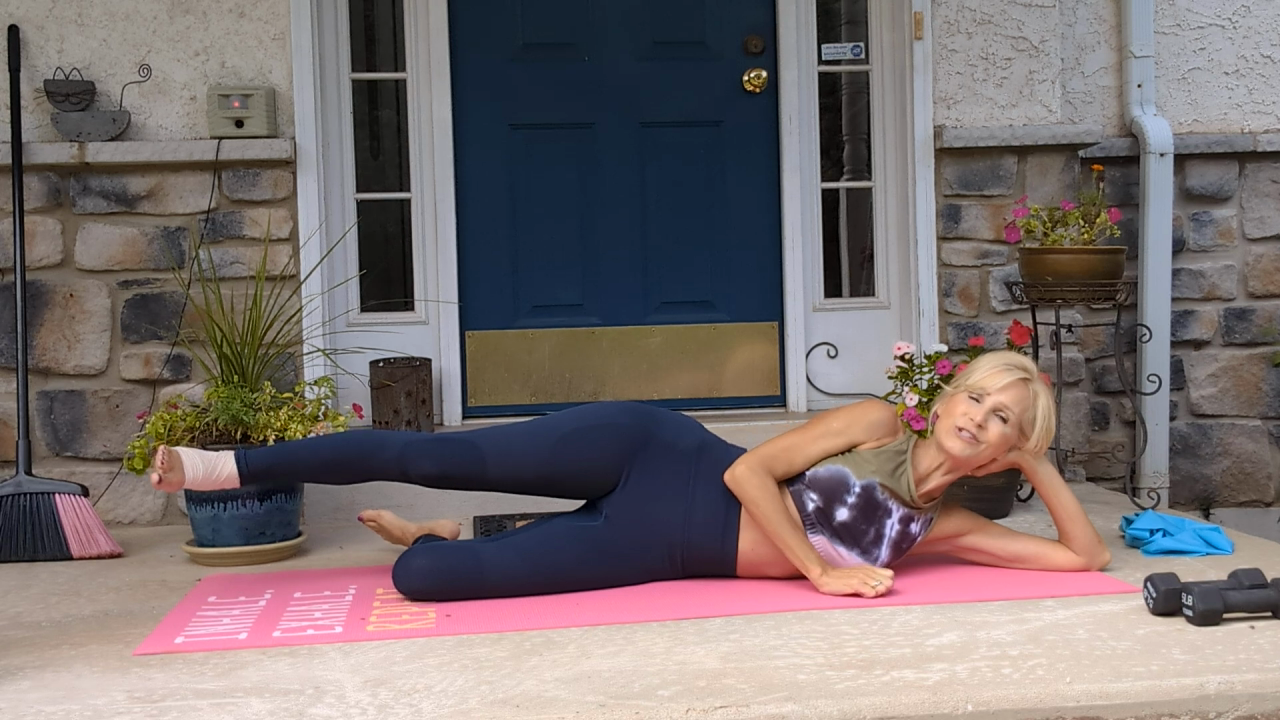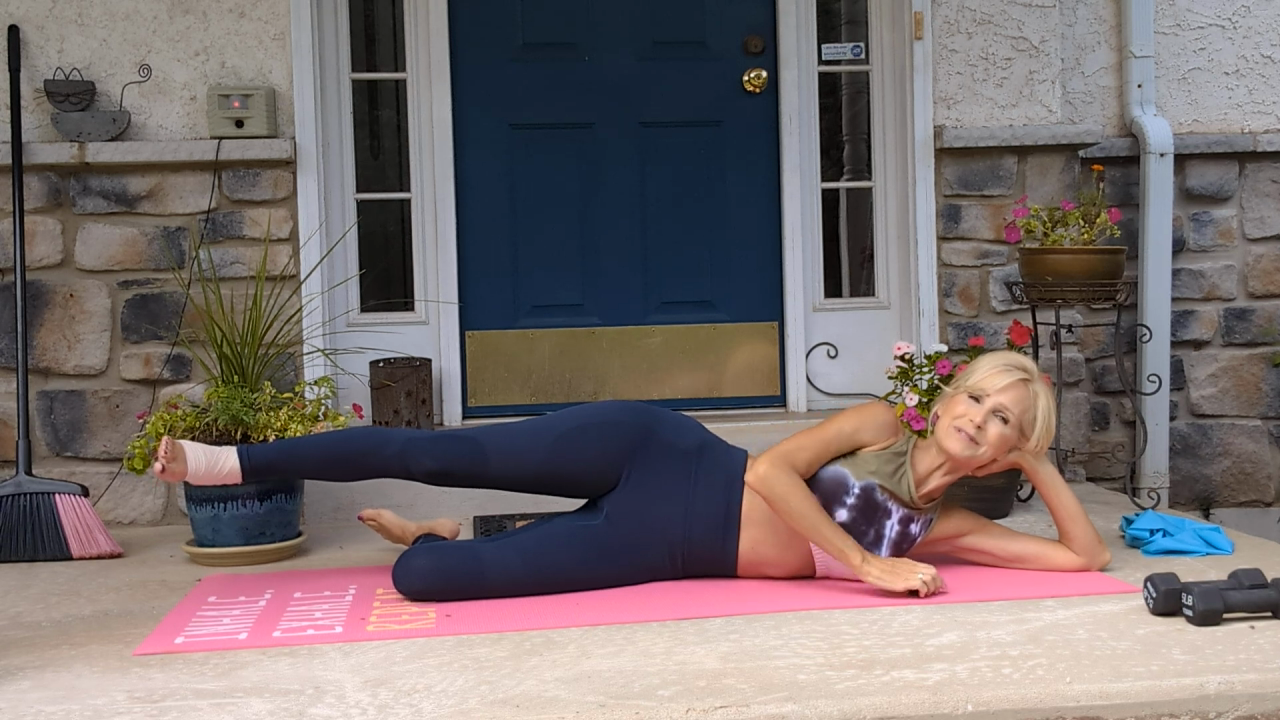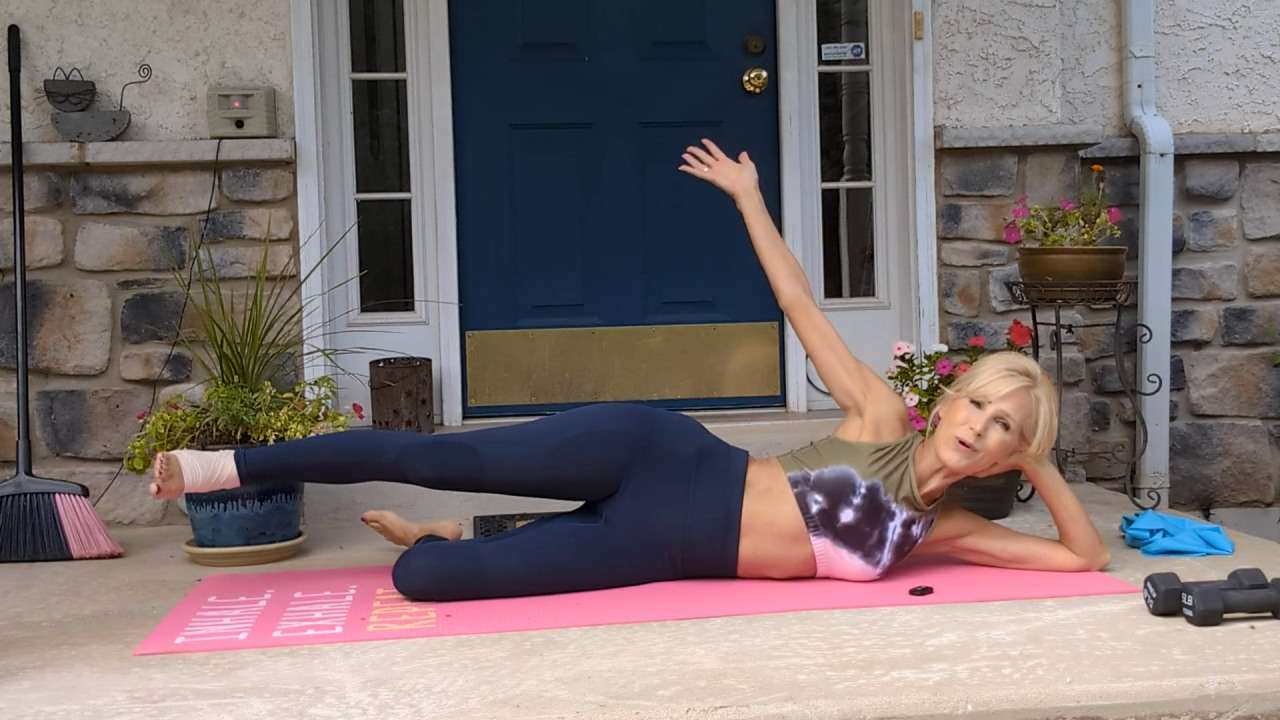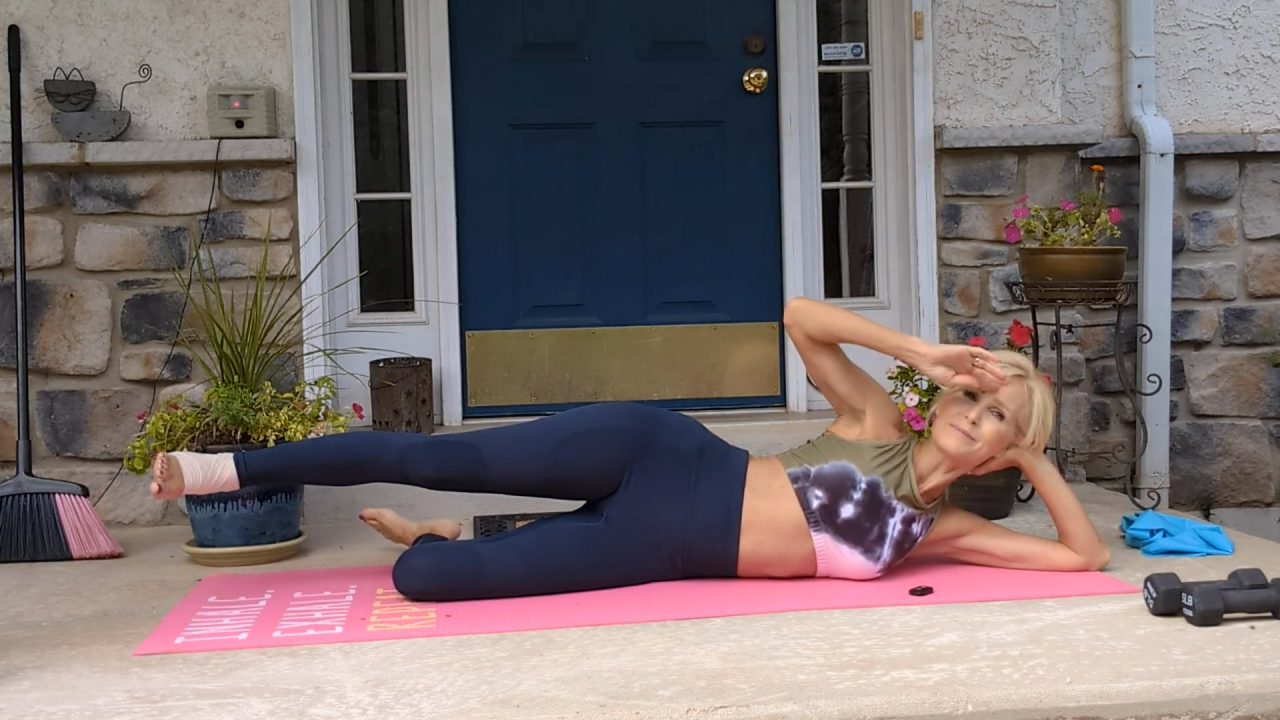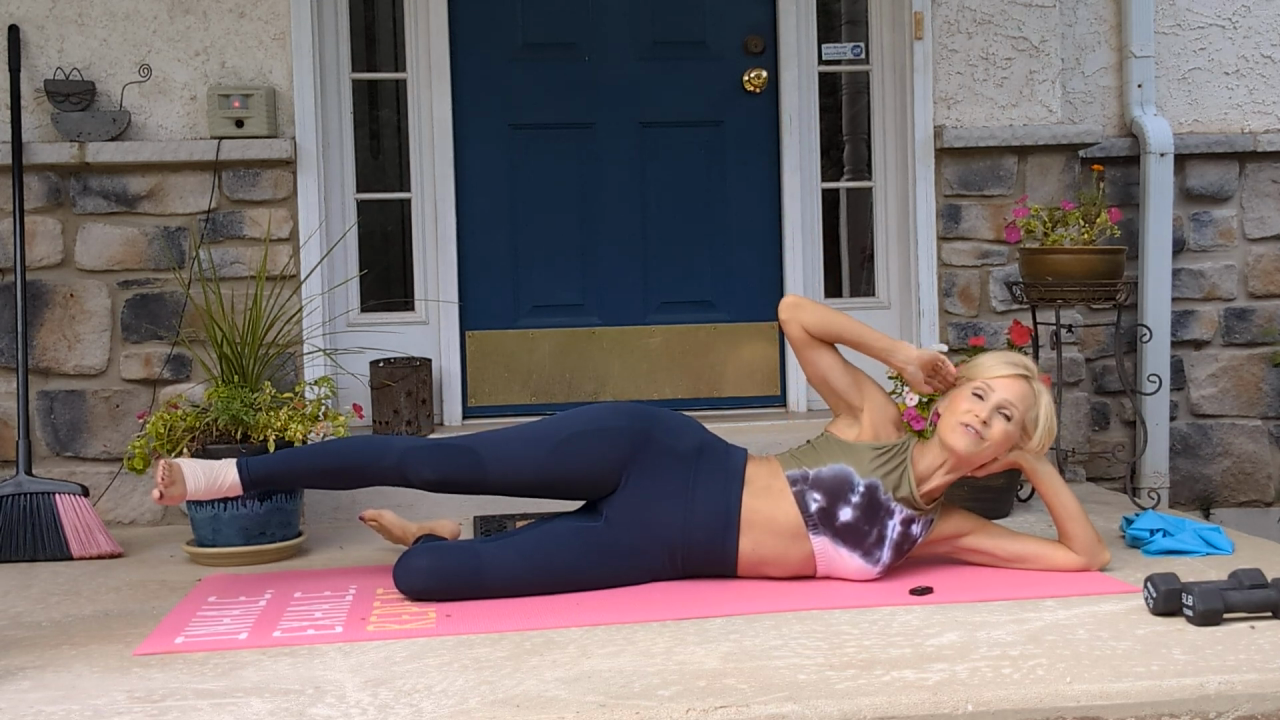
dt=1s
person 1, frame 1
left shoulder: (939, 524)
right shoulder: (876, 425)
left elbow: (1085, 556)
right elbow: (748, 470)
left wrist: (1039, 466)
right wrist: (817, 571)
left hip: (655, 549)
right hip: (656, 456)
left knee: (424, 579)
right knee: (430, 456)
left ankle: (438, 538)
right ankle: (232, 465)
person 1, frame 2
left shoulder: (939, 525)
right shoulder: (879, 424)
left elbow: (1085, 556)
right elbow: (770, 471)
left wrist: (1039, 464)
right wrist: (865, 564)
left hip: (658, 550)
right hip: (658, 454)
right knee: (432, 452)
left ankle: (440, 535)
right ankle: (232, 459)
person 1, frame 3
left shoulder: (937, 526)
right shoulder: (882, 415)
left elbow: (1086, 554)
right elbow: (798, 302)
left wrist: (1040, 463)
right wrist: (747, 195)
left hip: (658, 548)
right hip: (659, 453)
right knee: (431, 457)
left ankle: (436, 539)
right ankle: (227, 464)
person 1, frame 4
left shoulder: (937, 526)
right shoulder: (879, 425)
left elbow: (1086, 554)
right elbow: (799, 316)
left wrist: (1038, 461)
right wrist: (920, 350)
left hip: (659, 550)
right hip: (662, 456)
left knee: (422, 578)
right knee: (433, 459)
left ankle: (436, 536)
right ankle: (226, 467)
person 1, frame 5
left shoulder: (938, 525)
right shoulder: (877, 420)
left elbow: (1084, 556)
right elbow: (793, 309)
left wrist: (1039, 464)
right wrist: (904, 354)
left hip: (658, 549)
right hip: (661, 456)
right knee: (429, 462)
left ankle: (446, 537)
right ankle: (229, 473)
